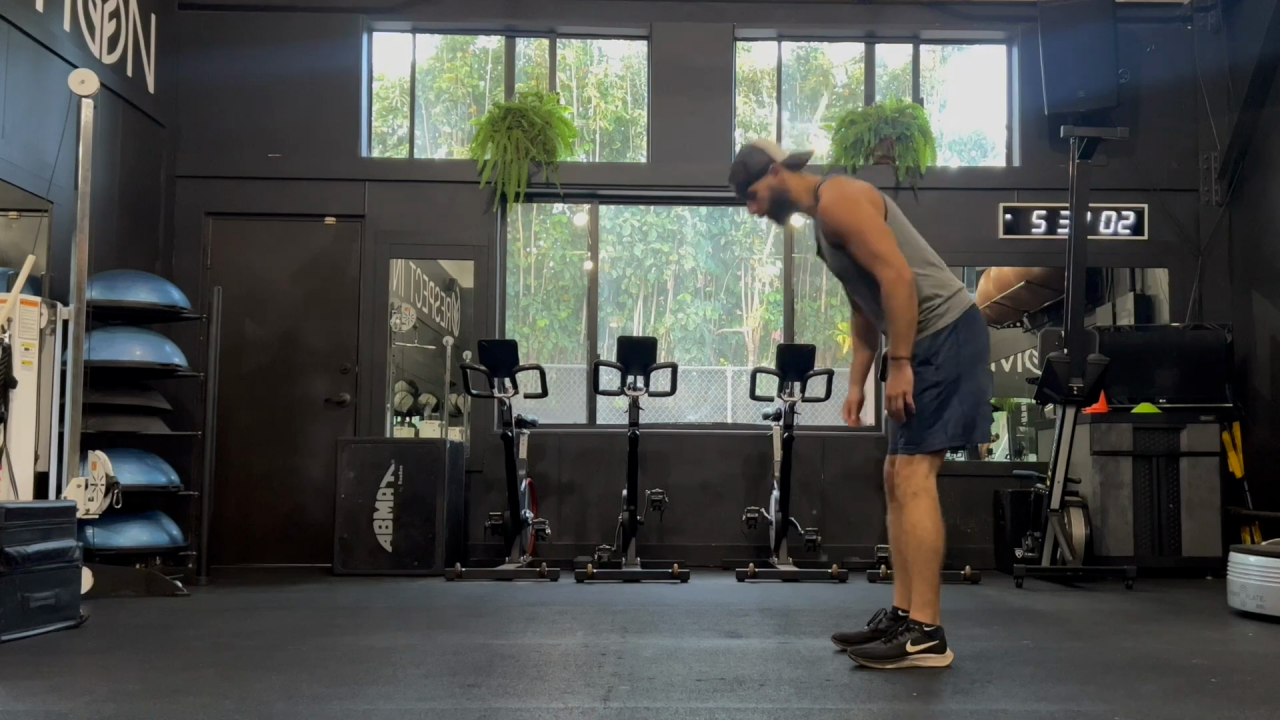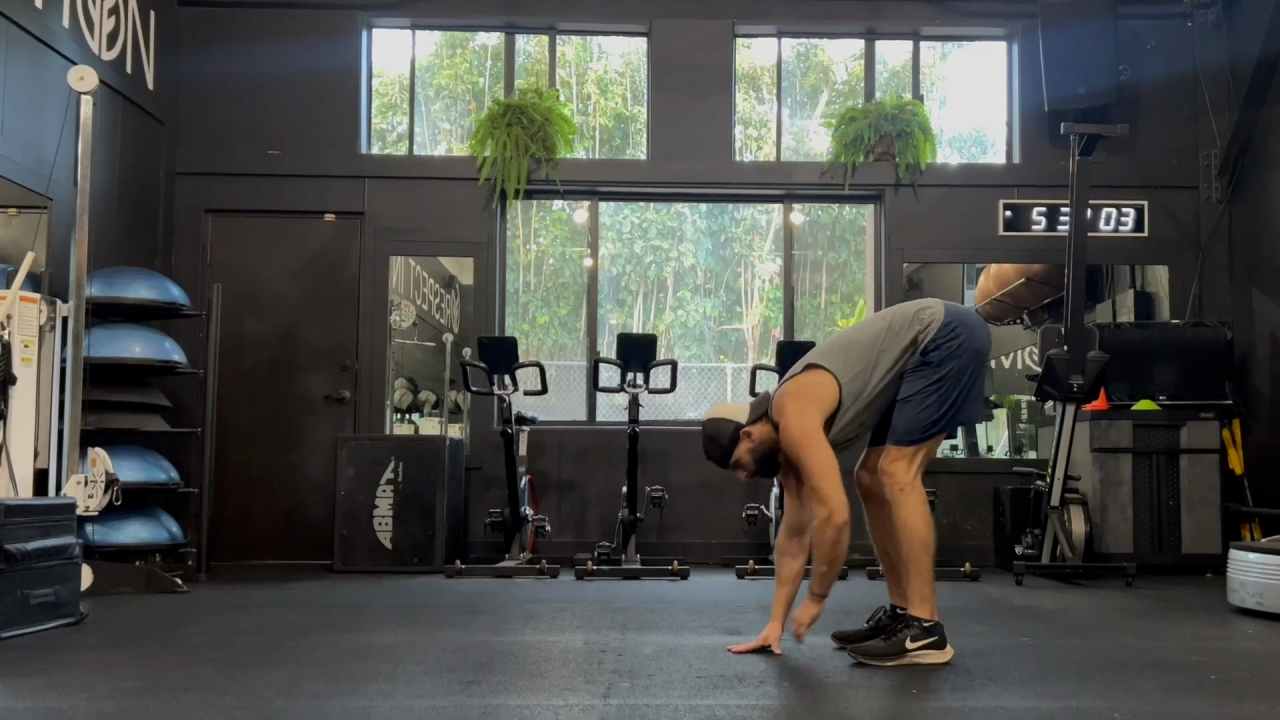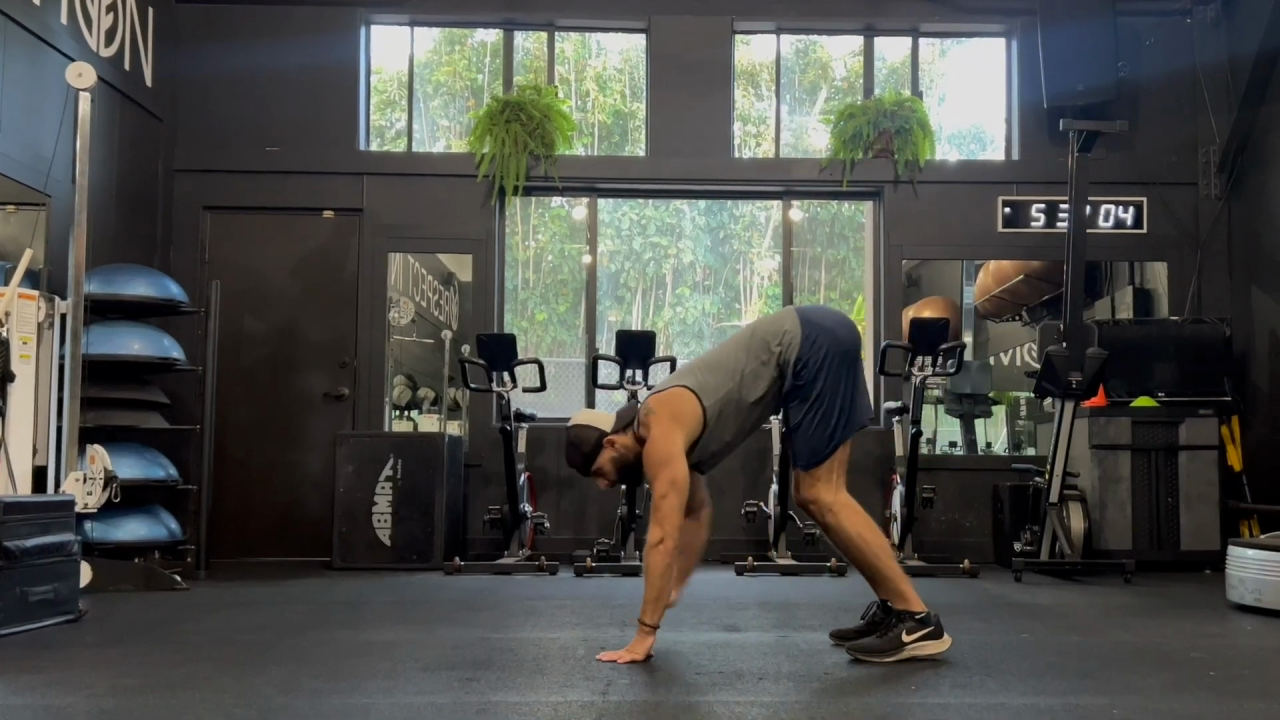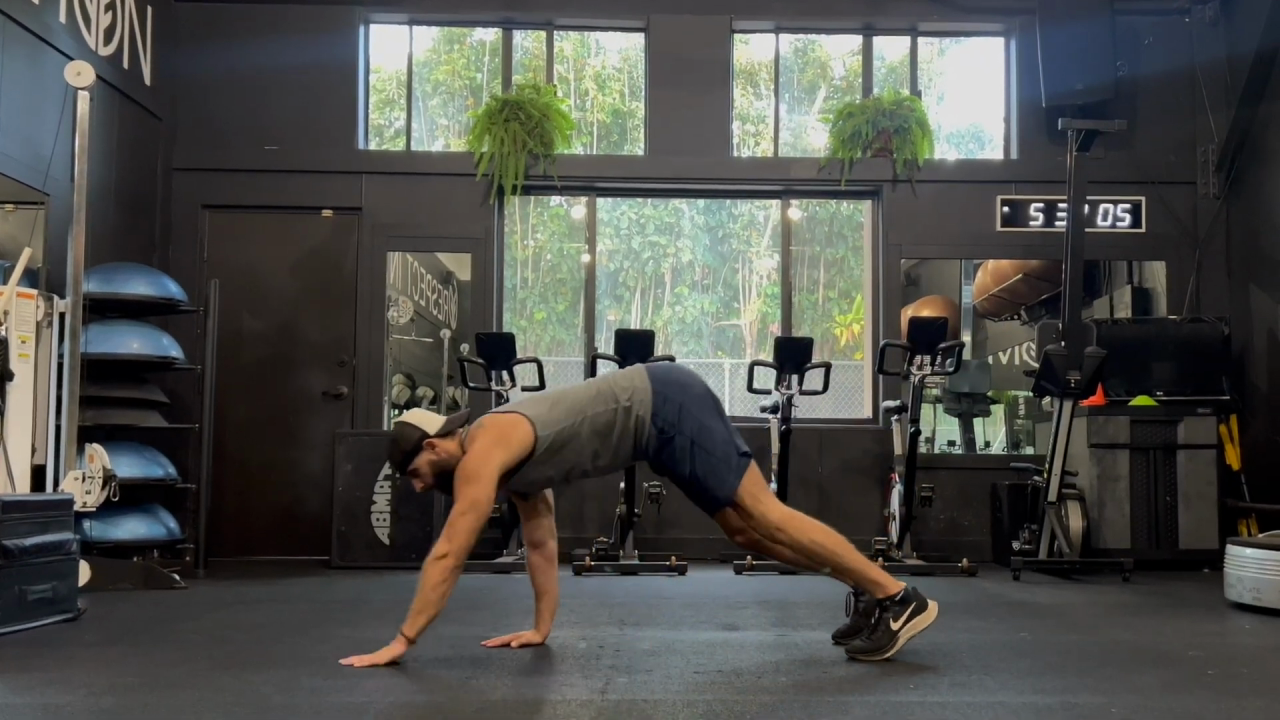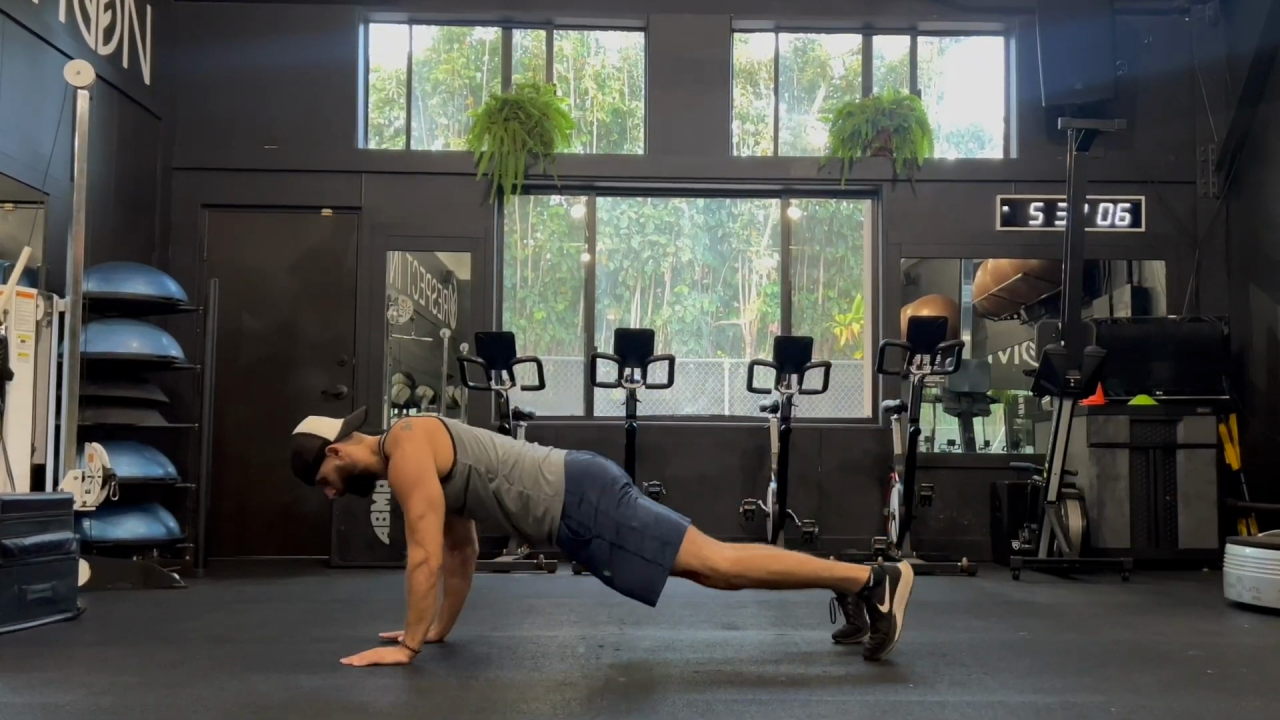
dt=1s
person 1, frame 1
left shoulder: (839, 197)
right shoulder: (823, 218)
left elbow: (898, 277)
right elbow: (863, 307)
left wrist: (899, 363)
right wrist: (856, 382)
left hip: (946, 334)
right hip: (925, 342)
left knee: (913, 477)
right knee: (897, 479)
left ankle: (925, 634)
right ankle: (902, 614)
person 1, frame 2
left shoulder: (795, 420)
right shoulder: (788, 433)
left elbow: (834, 513)
right elbow: (795, 530)
left wrist: (816, 598)
right wrist: (776, 621)
left hip: (948, 335)
right hip: (935, 341)
left knee: (896, 475)
right knee: (872, 479)
left ankle: (924, 630)
right ankle: (900, 613)
person 1, frame 3
left shoulder: (659, 433)
right shoulder: (673, 434)
left elbow: (662, 536)
right elbow: (695, 511)
left wrist: (645, 635)
right wrist: (674, 585)
left hip: (815, 343)
right hip: (811, 343)
left knee: (821, 497)
right knee: (813, 496)
left ankle: (917, 620)
right ankle: (892, 608)
person 1, frame 4
left shoulder: (483, 450)
right shoulder: (508, 465)
left elbow: (448, 554)
right elbow: (541, 543)
left wrist: (402, 641)
right wrist: (542, 627)
left hip: (667, 405)
right hip: (659, 414)
left knee: (763, 516)
right knee: (744, 529)
left ankle: (898, 599)
right ankle: (868, 593)
person 1, frame 5
left shoulder: (404, 449)
right shoulder: (424, 453)
left elbow: (424, 558)
right elbow: (458, 549)
left wrist: (407, 645)
right wrist: (437, 629)
left hip: (580, 504)
right hip: (584, 484)
left knee: (715, 564)
right knee: (713, 556)
left ankle: (871, 579)
right ankle: (850, 586)
